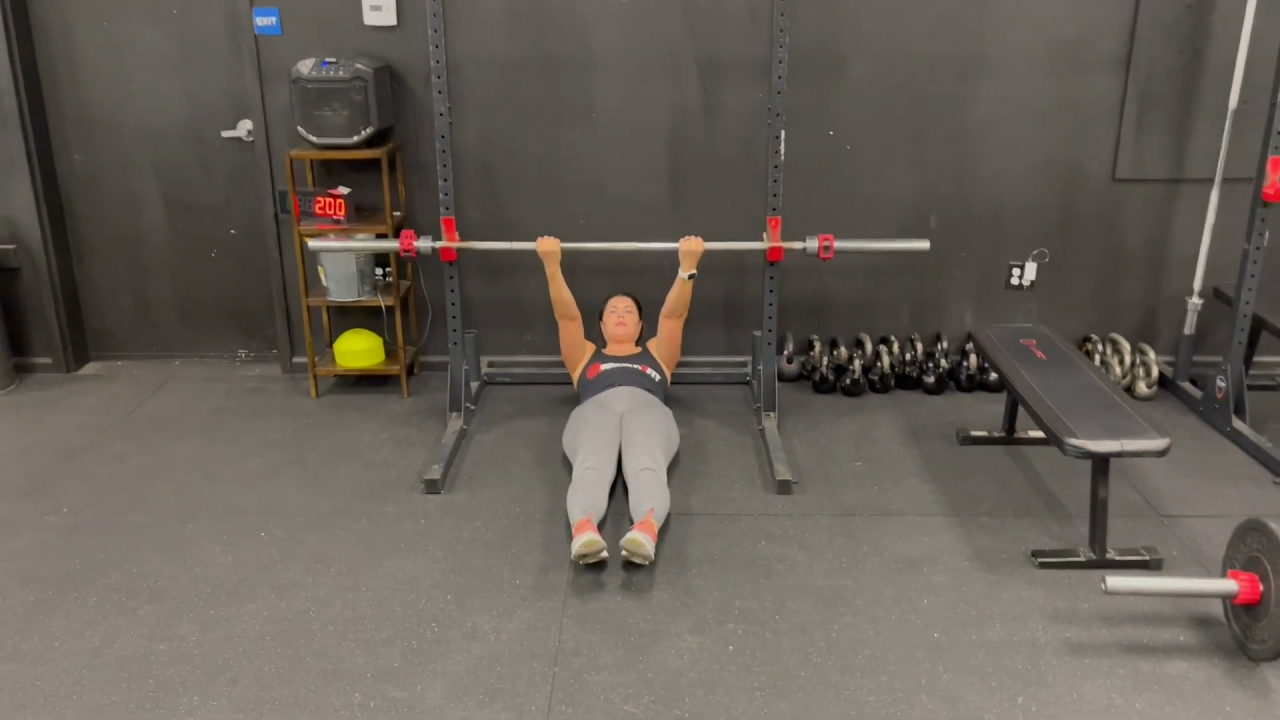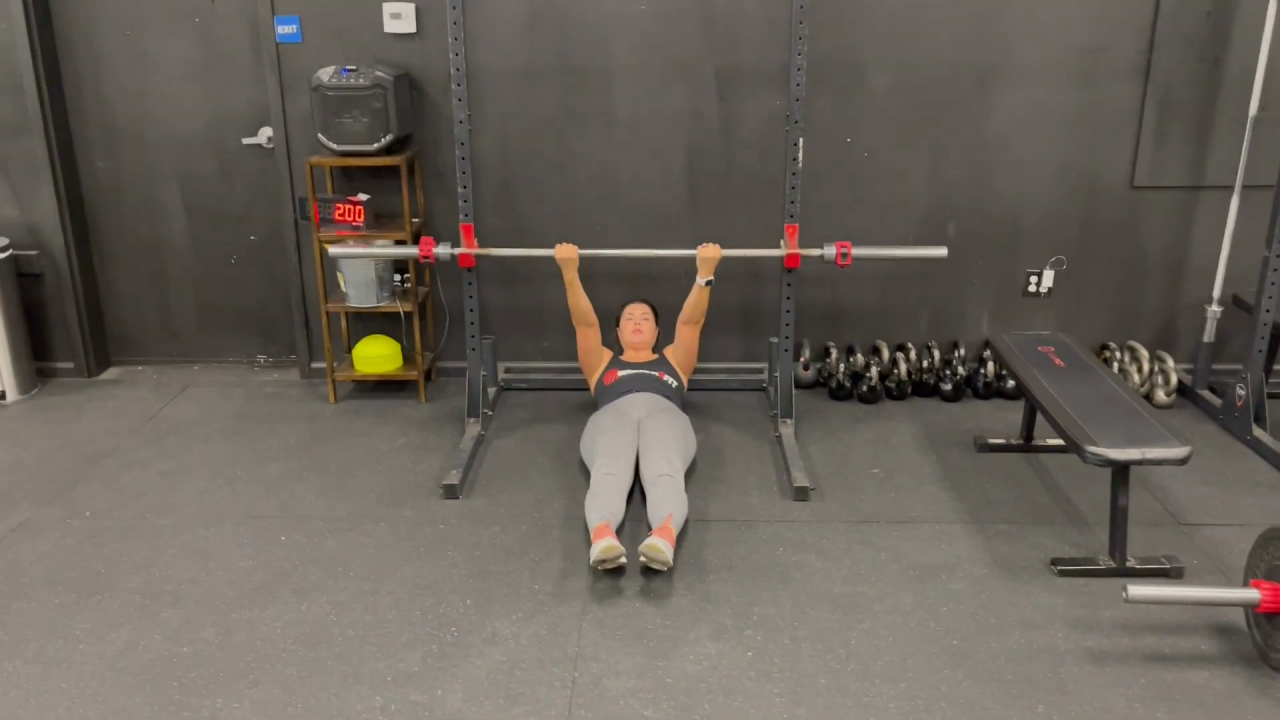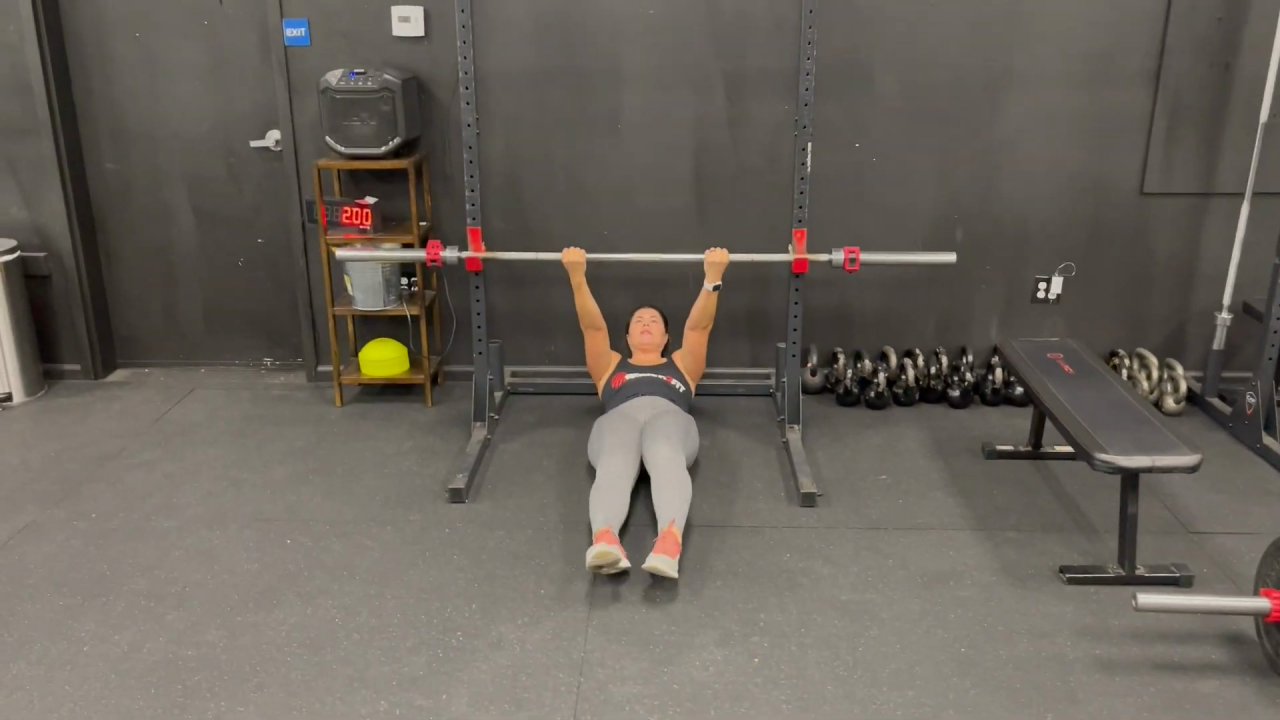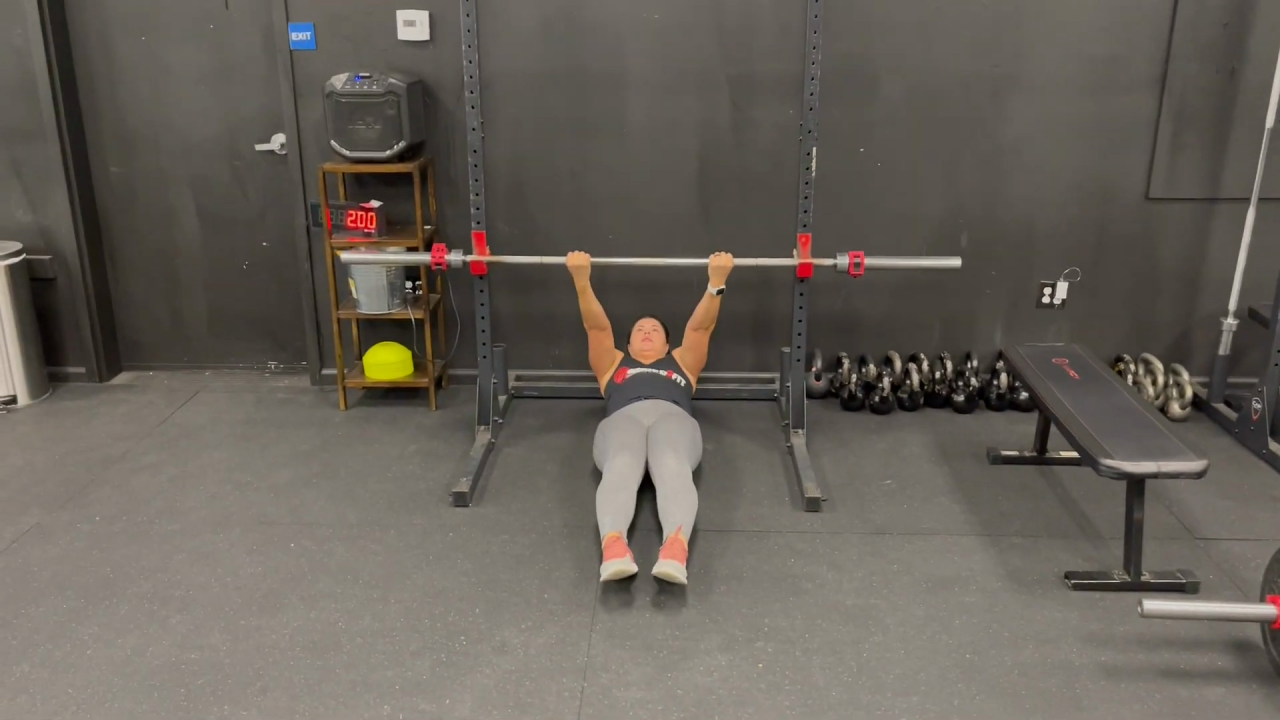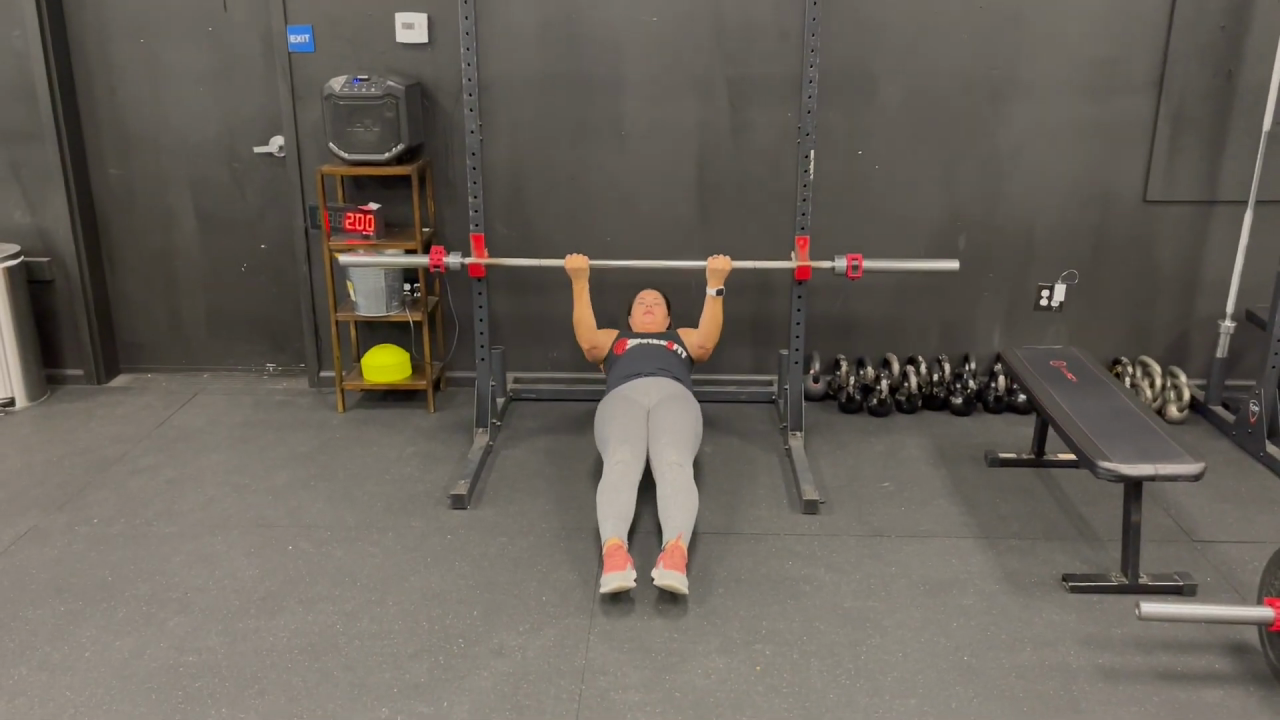
dt=0.5s
person 1, frame 1
left shoulder: (656, 354)
right shoulder: (585, 356)
left elbow: (674, 315)
right elbow: (567, 316)
left wrist: (687, 266)
right wrist: (551, 265)
left hip: (647, 408)
right hip: (595, 410)
left knee: (647, 467)
right knee: (590, 467)
left ankle: (646, 531)
right ankle: (583, 531)
person 1, frame 2
left shoulder: (673, 361)
right shoulder: (602, 362)
left elbow: (691, 321)
right elbow: (584, 322)
left wrist: (705, 273)
right wrist: (569, 271)
left hip: (665, 414)
right hip: (612, 415)
left knee: (664, 473)
right knee: (609, 474)
left ankle: (664, 537)
right ankle: (602, 537)
person 1, frame 3
left shoulder: (681, 365)
right shoulder: (610, 365)
left elbow: (700, 326)
right elbow: (592, 326)
left wrist: (713, 277)
right wrist: (577, 276)
left hip: (669, 416)
right hip: (620, 417)
left knee: (666, 456)
right knee: (613, 466)
left ankle: (669, 541)
right ankle: (603, 540)
person 1, frame 4
left shoulder: (682, 363)
right shoulder: (613, 365)
left elbow: (701, 326)
right elbow: (597, 326)
left wrist: (717, 282)
right wrist: (581, 279)
left hip: (673, 418)
right hip: (622, 419)
left knee: (673, 467)
right knee: (620, 468)
left ankle: (675, 547)
right ankle: (613, 546)
person 1, frame 5
left shoulder: (682, 336)
right shoulder: (613, 337)
left elbow: (706, 341)
right elbow: (587, 341)
left wrist: (715, 285)
right wrist: (580, 282)
left hip: (674, 395)
right hip: (623, 396)
left knee: (674, 463)
right knee: (621, 462)
left ankle: (675, 552)
right ankle: (613, 552)
